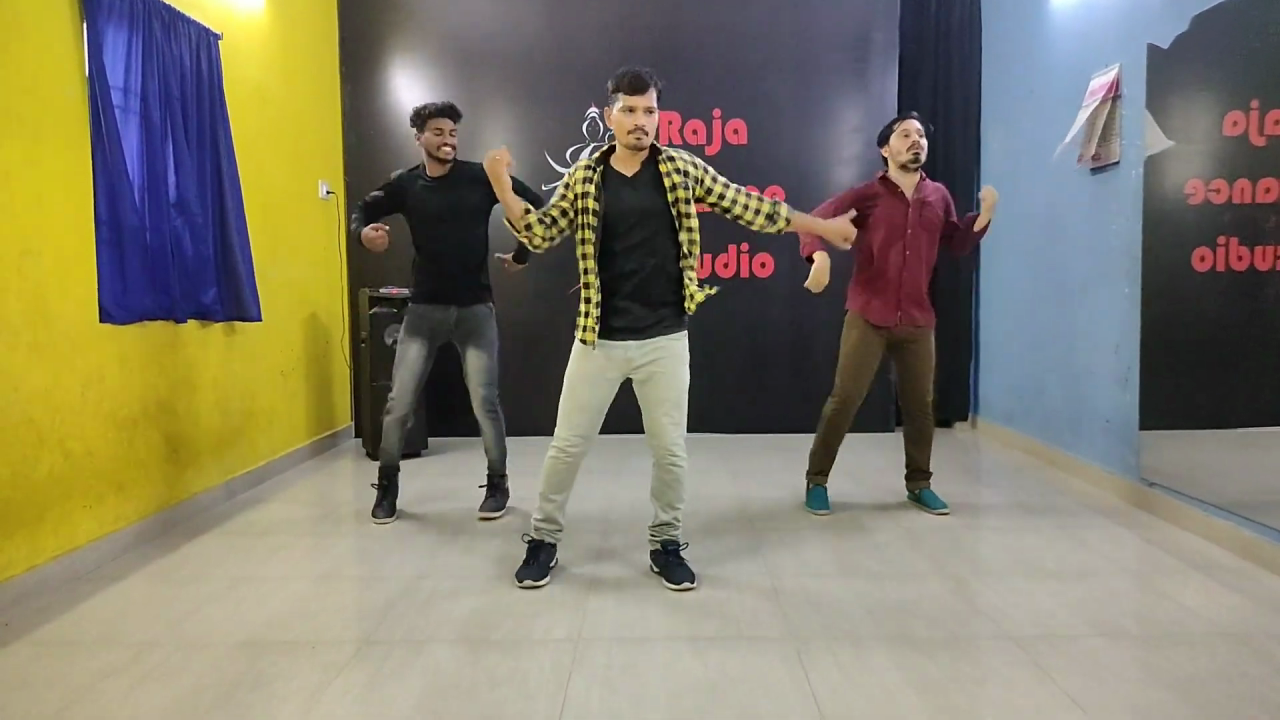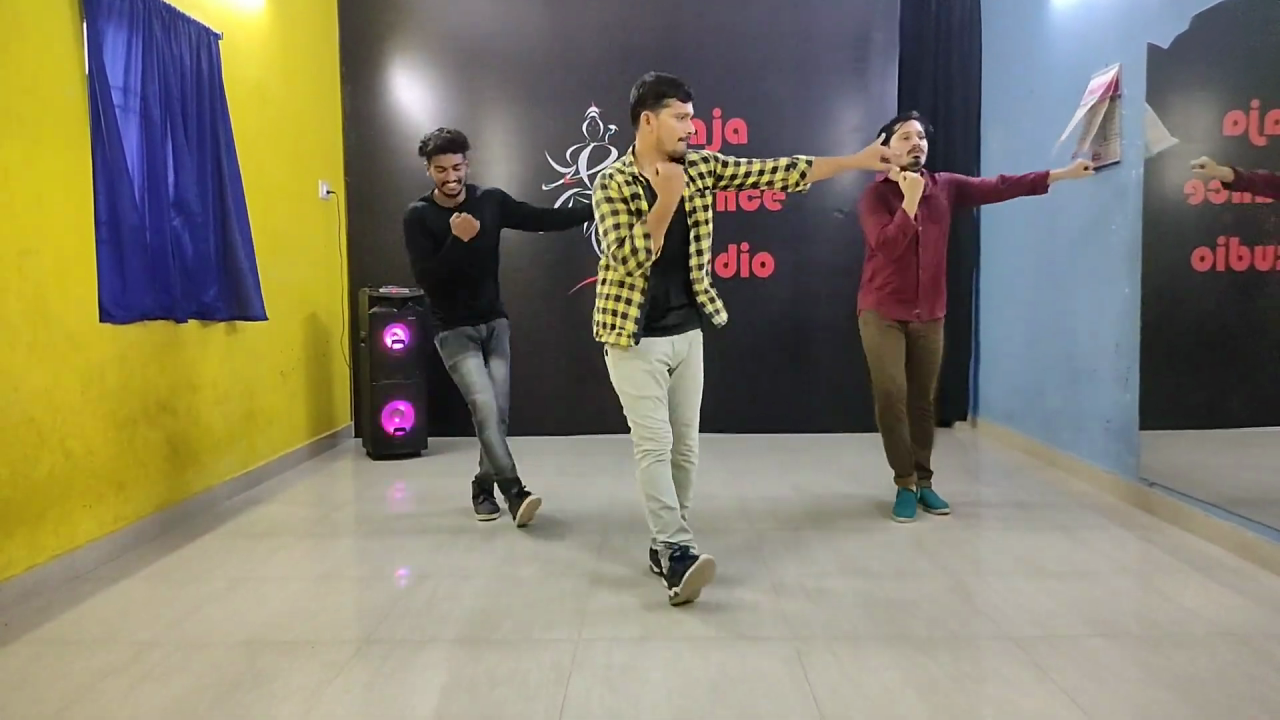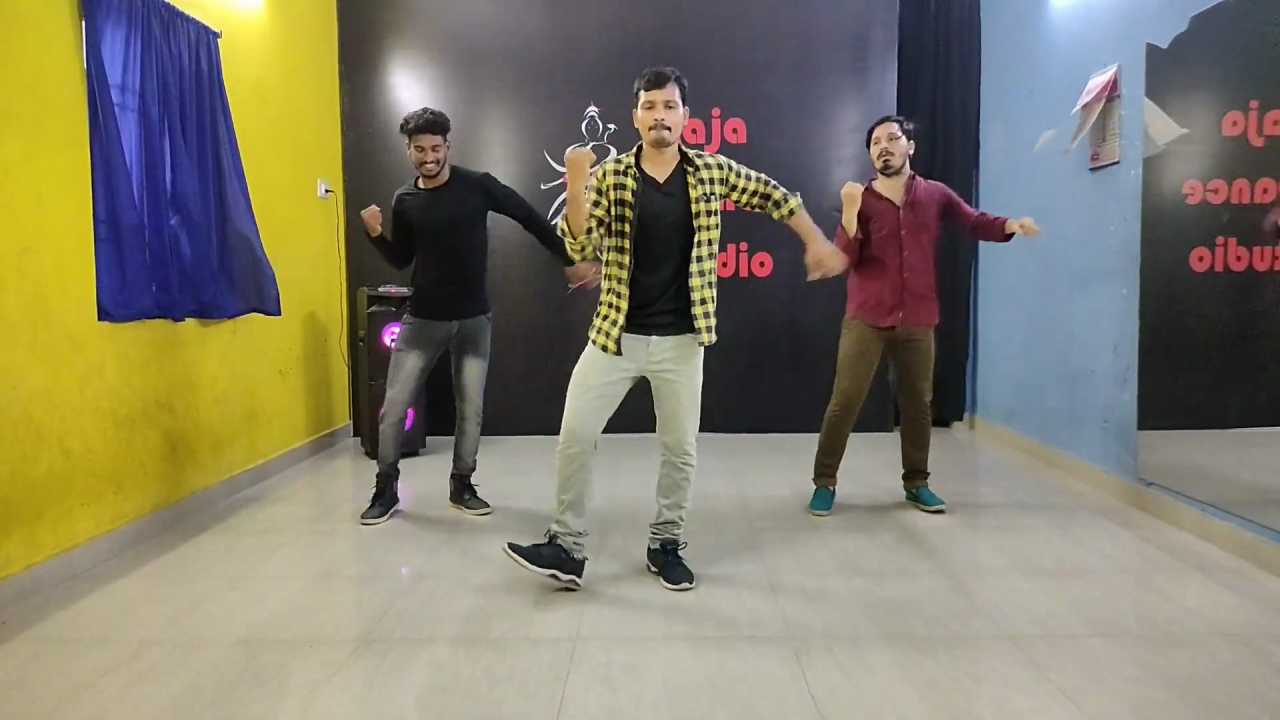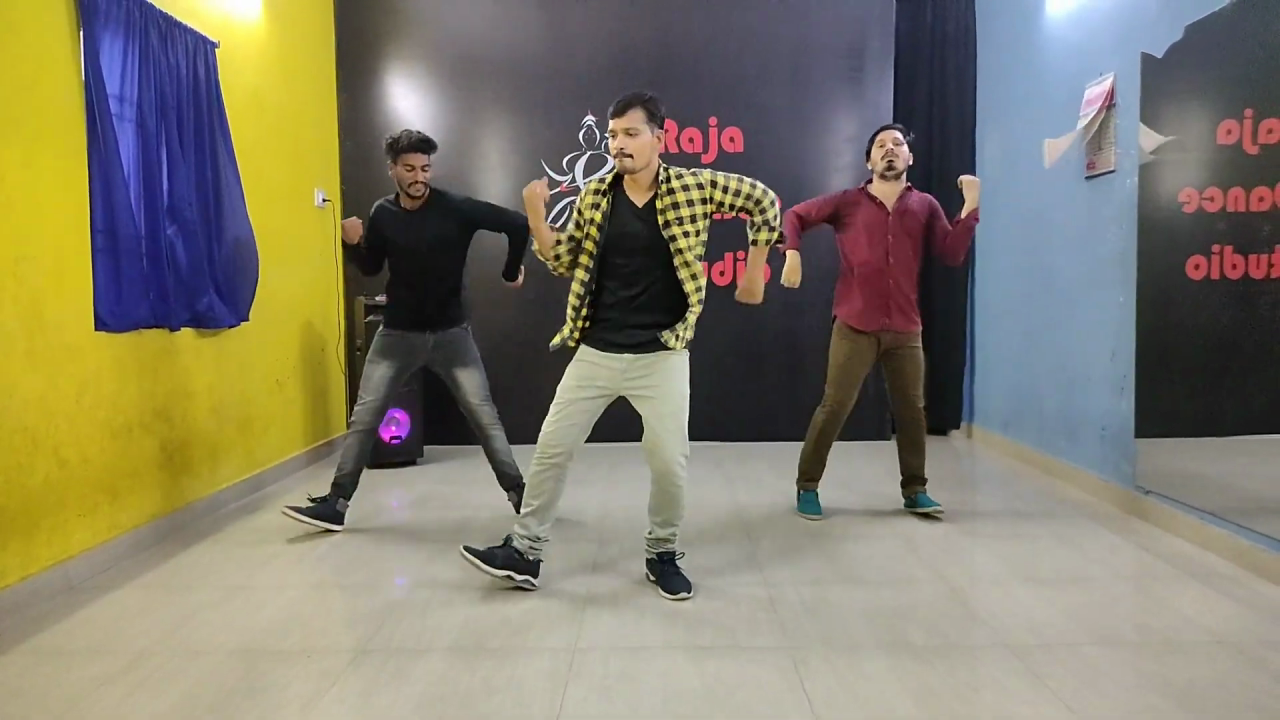
dt=0.5s
person 1, frame 1
left shoulder: (683, 169)
right shoulder: (584, 176)
left elbow: (743, 205)
right elbow: (540, 234)
left wrist: (818, 226)
right wrist: (503, 190)
left hip: (665, 339)
right hip: (600, 337)
left knee: (670, 449)
right knee: (569, 443)
left ankle: (666, 544)
right ankle: (543, 540)
person 1, frame 2
left shoulder: (699, 166)
right shoulder: (613, 183)
left elbow: (777, 172)
right elbow: (629, 263)
left wrist: (857, 160)
right wrist: (667, 200)
left hip: (686, 331)
right hip: (632, 334)
left knee: (684, 445)
right knee: (656, 442)
left ankle: (667, 544)
right ankle: (677, 552)
person 1, frame 3
left shoulder: (712, 171)
right shoulder: (610, 175)
left elbow: (772, 195)
right elbow: (581, 250)
left wrist: (816, 240)
right wrist: (578, 190)
left hip: (682, 338)
right hip: (616, 333)
left knee: (680, 450)
right knee: (577, 434)
left ankle: (665, 545)
right ankle: (565, 548)
person 1, frame 4
left shoulder: (693, 187)
right shoulder: (594, 196)
left elbow: (762, 199)
right elbow: (563, 266)
left wrist: (754, 270)
right wrist: (539, 222)
left hip: (660, 357)
right hip: (596, 354)
left knee: (670, 462)
right knee: (554, 449)
left ankle: (662, 554)
right ankle: (522, 552)
person 2, frame 1
left shoulder: (480, 177)
right shoulder: (404, 184)
left elbow: (534, 204)
right elbow: (363, 210)
left wrist: (520, 255)
right wrist: (364, 231)
left hip: (475, 308)
right hip: (425, 308)
left knee: (483, 398)
right knee: (399, 400)
left ankle: (497, 483)
right ankle: (387, 485)
person 2, frame 2
left shoulder: (490, 201)
right shoulder: (418, 216)
left elbow: (543, 220)
right elbow: (427, 280)
right wrist: (457, 240)
left hip: (493, 321)
right hip: (453, 327)
left knee: (497, 408)
right knee: (483, 402)
left ankle: (485, 486)
right ankle: (512, 489)
person 2, frame 3
left shoulder: (478, 185)
right shoulder: (404, 201)
left elbow: (529, 218)
right elbow: (401, 258)
left wrist: (570, 258)
right wrist: (376, 234)
left hip: (472, 318)
right hip: (422, 318)
left knee: (471, 408)
right knee: (395, 405)
left ankle: (461, 485)
right ankle: (386, 490)
person 2, frame 4
left shoulder: (457, 207)
right shoulder: (381, 216)
left elbow: (516, 224)
right elbow: (370, 268)
left wrist: (514, 271)
right wrist: (354, 244)
left hip: (450, 332)
right hip: (397, 333)
left knee: (484, 415)
right knee: (365, 416)
left ankle: (518, 491)
right ankle: (334, 505)
person 3, frame 1
left shoulder: (939, 196)
right shoulder: (867, 194)
left elbow: (958, 242)
left wrist: (984, 216)
right wrist: (820, 259)
left hip: (918, 320)
right hip: (868, 316)
left knee: (920, 403)
right knee: (845, 398)
left ankle: (919, 483)
right ankle: (817, 480)
person 3, frame 2
left shoulder: (945, 187)
right shoulder: (875, 195)
left elbow: (1000, 187)
right elbow: (889, 245)
left wrist: (1061, 173)
right wrist: (909, 202)
left hip: (927, 313)
right hip: (881, 312)
left knee: (923, 399)
right knee: (891, 391)
left ankle: (921, 480)
right ankle: (904, 483)
person 3, frame 3
left shoulder: (934, 195)
right shoulder: (858, 199)
left elbow: (975, 221)
right elbow: (844, 260)
left wrist: (1011, 225)
right wrist: (849, 213)
left hip: (916, 320)
right hip: (865, 318)
left knee: (917, 403)
right knee: (847, 398)
left ankle: (916, 483)
right ankle: (825, 481)
person 3, frame 4
left shoulder: (925, 206)
right shoulder: (848, 201)
left elbow: (953, 253)
right elbow: (795, 215)
left wrist: (970, 209)
right wrist: (791, 254)
left hip: (904, 328)
right hip: (854, 326)
left knee: (911, 409)
right knee: (835, 405)
left ankle: (914, 489)
right ankle: (807, 485)
